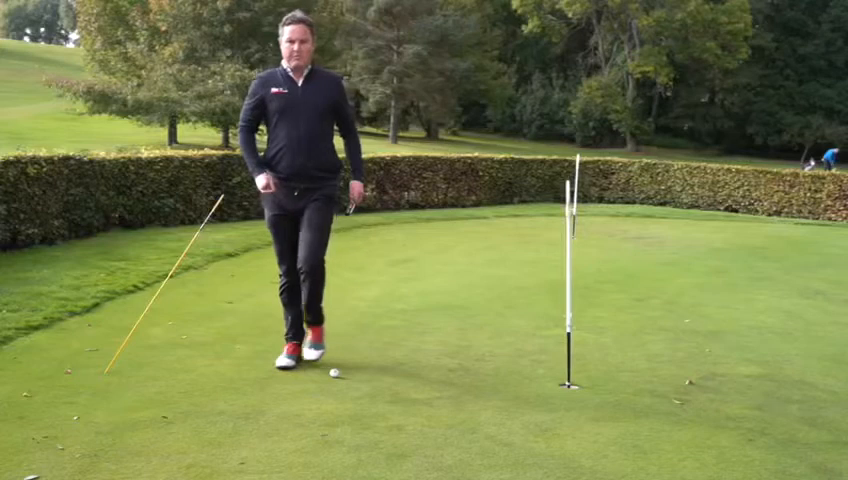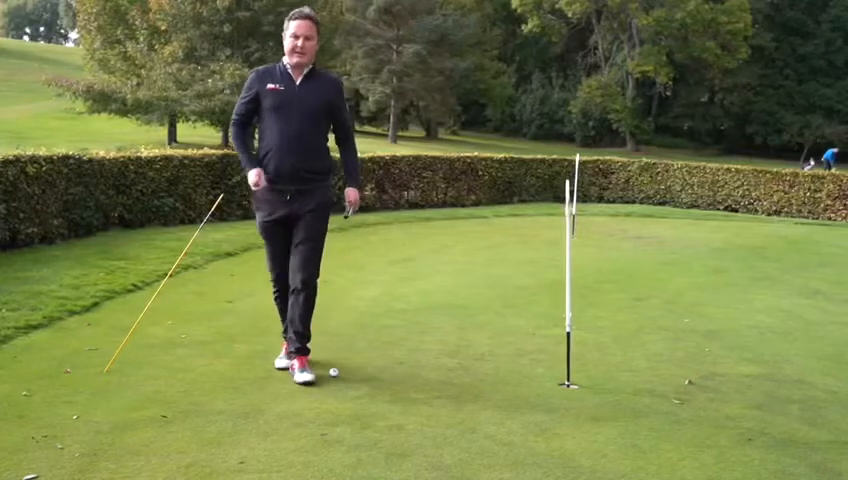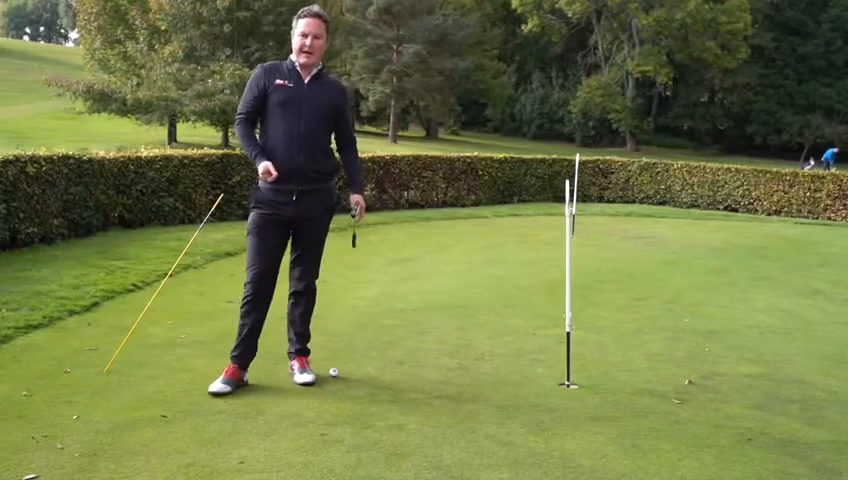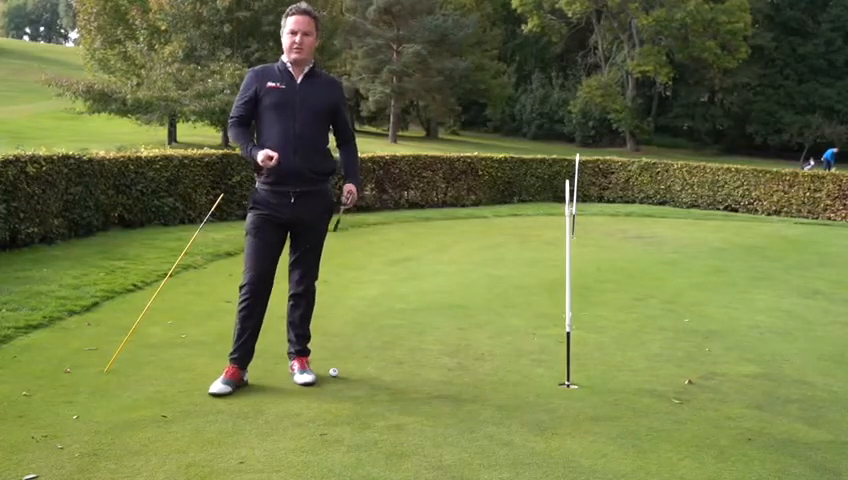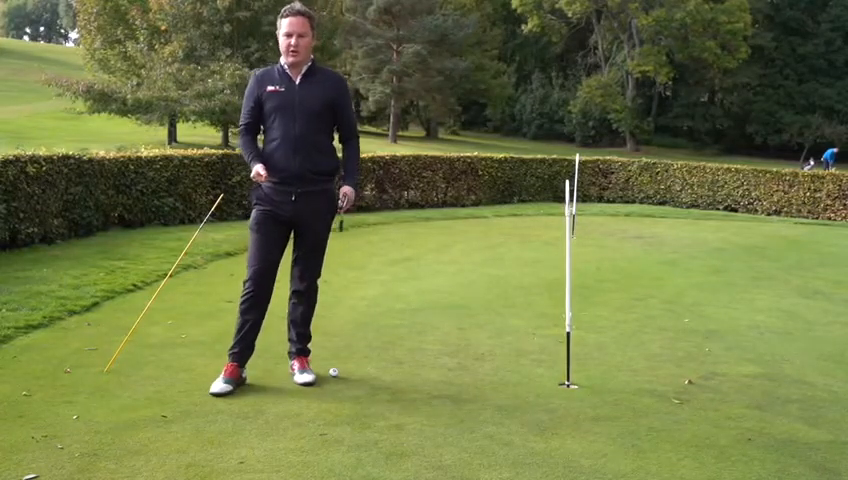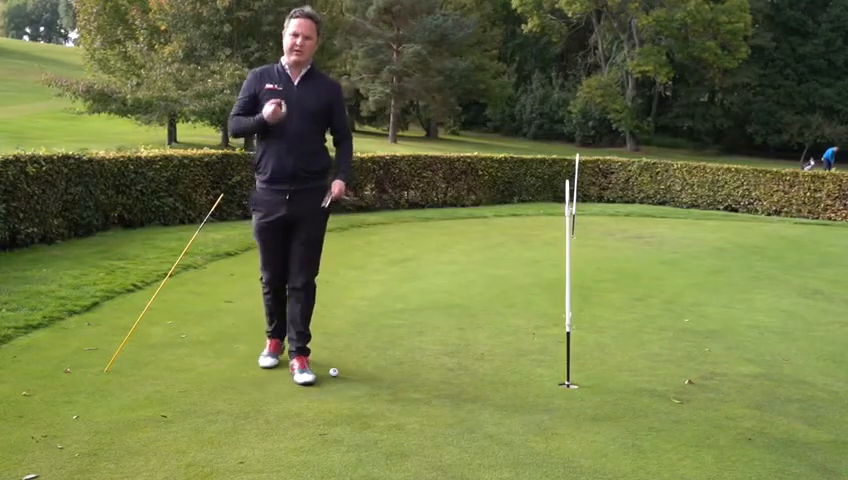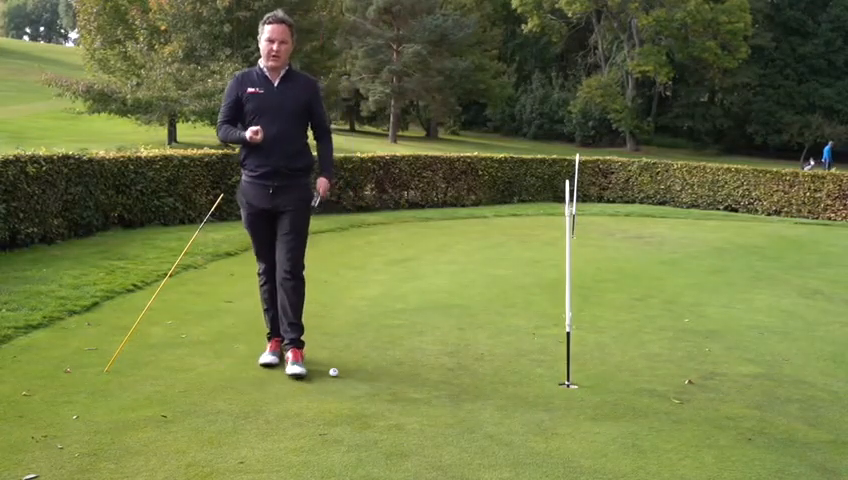
dt=0.7s
person 1, frame 1
left shoulder: (331, 83)
right shoulder: (265, 83)
left elbow: (349, 132)
right elbow: (245, 130)
left wrist: (357, 176)
right wrist: (257, 171)
left hip: (320, 189)
right hip: (280, 192)
left knee: (310, 262)
right knee: (287, 271)
left ankle: (315, 326)
right ankle: (293, 341)
person 1, frame 2
left shoulder: (330, 86)
right shoulder: (261, 78)
left elbow: (345, 138)
right elbow: (238, 123)
left wrist: (352, 183)
right wrist: (250, 165)
left hip: (313, 196)
right hip: (270, 194)
left knee: (304, 278)
right knee: (279, 276)
left ankle: (298, 353)
right ankle: (289, 339)
person 1, frame 3
left shoulder: (335, 90)
right shoulder: (266, 75)
left elbow: (347, 144)
right elbow: (243, 121)
left wrist: (356, 188)
right wrist: (259, 159)
left hip: (316, 198)
right hip: (271, 196)
left knee: (304, 282)
right knee: (258, 280)
left ankle: (298, 356)
right ankle: (238, 365)
person 1, frame 4
left shoulder: (330, 86)
right shoulder: (259, 77)
left elbow: (345, 139)
right elbow: (236, 123)
left wrist: (351, 178)
right wrist: (255, 152)
left hip: (314, 199)
right hip: (268, 197)
left knee: (303, 282)
right knee: (254, 282)
left ankle: (299, 356)
right ankle: (237, 366)
person 1, frame 5
left shoulder: (333, 83)
right shoulder: (261, 80)
left elbow: (350, 138)
right elbow: (247, 130)
left wrist: (350, 181)
right wrist: (255, 162)
left hip: (317, 197)
right hip: (271, 195)
left knee: (306, 281)
right knee: (257, 279)
left ankle: (299, 356)
right ankle: (236, 364)
person 1, frame 6
left shoulder: (329, 88)
right shoulder: (259, 78)
left elbow: (343, 138)
right elbow: (234, 124)
left wrist: (342, 176)
right wrist: (263, 119)
left hip: (312, 195)
right hip: (268, 193)
left knee: (302, 278)
right knee: (272, 276)
left ankle: (299, 353)
right ankle: (274, 338)
person 1, frame 7
left shoulder: (307, 86)
right shoulder: (241, 82)
left elbow: (322, 133)
right elbow: (223, 128)
left wrist: (325, 173)
right wrist: (245, 135)
left hip: (295, 189)
right hip: (254, 189)
left knee: (290, 269)
right knee: (267, 268)
left ankle: (293, 346)
right ankle: (275, 339)
